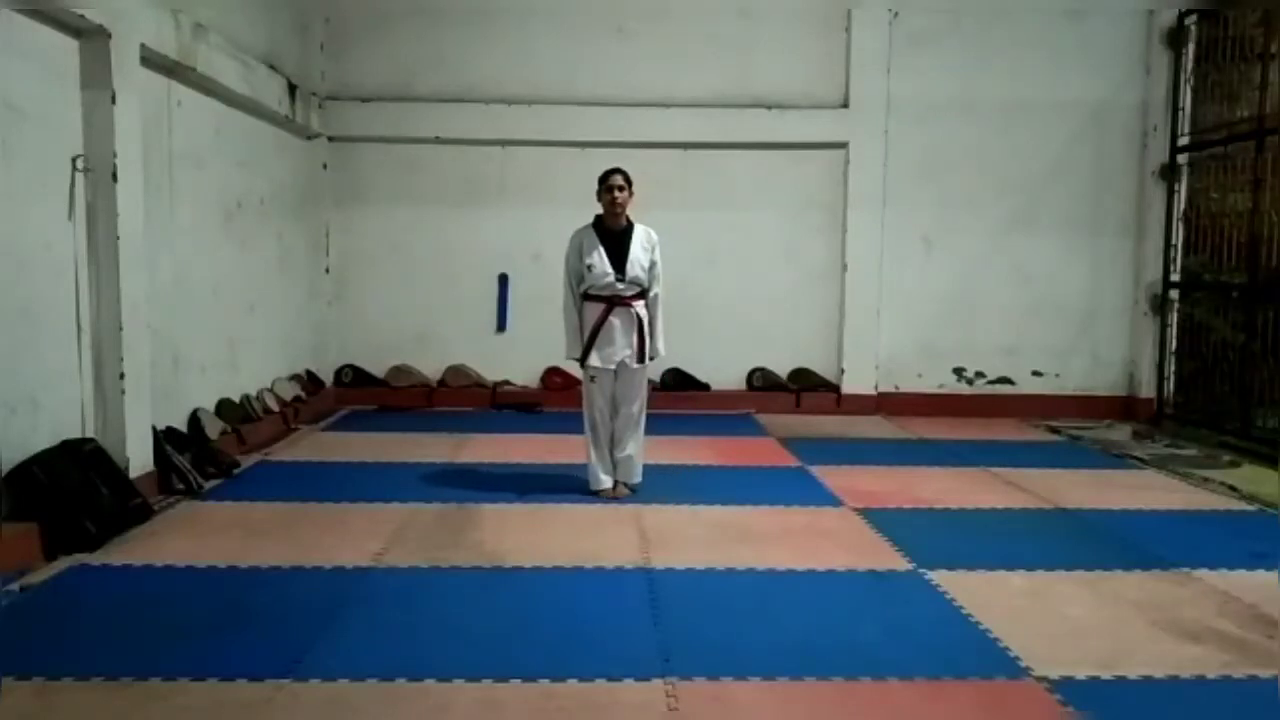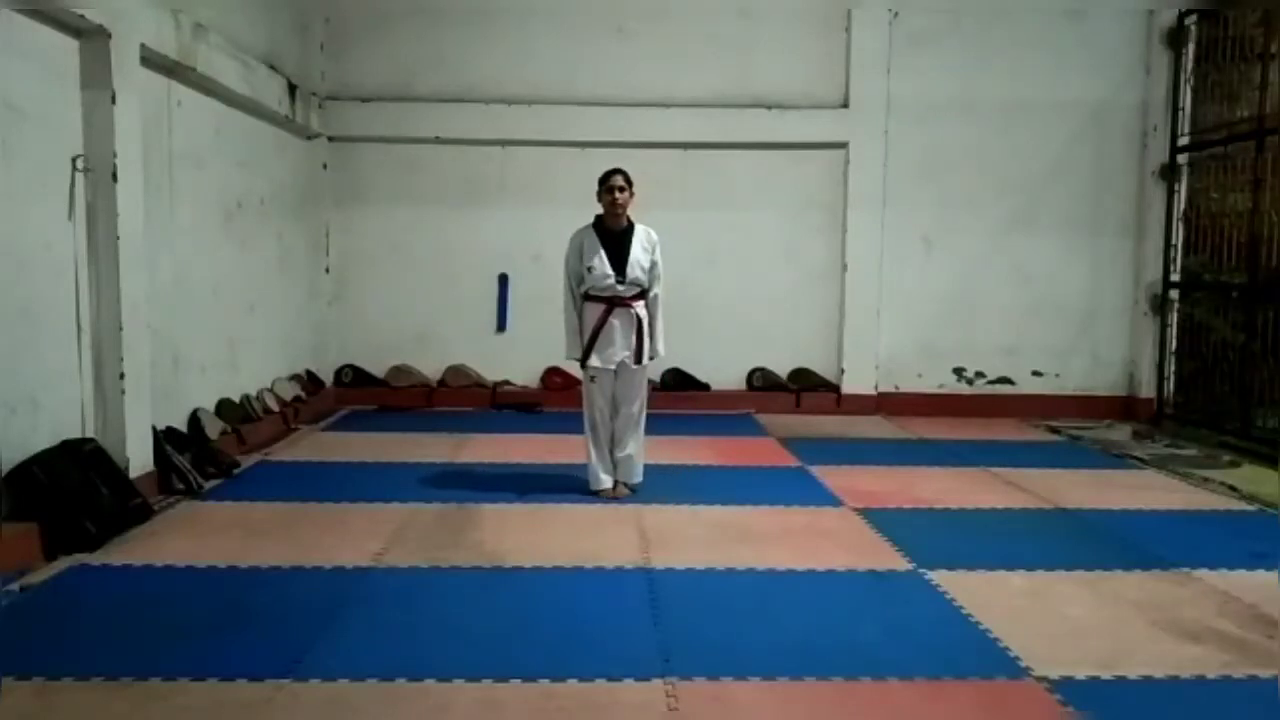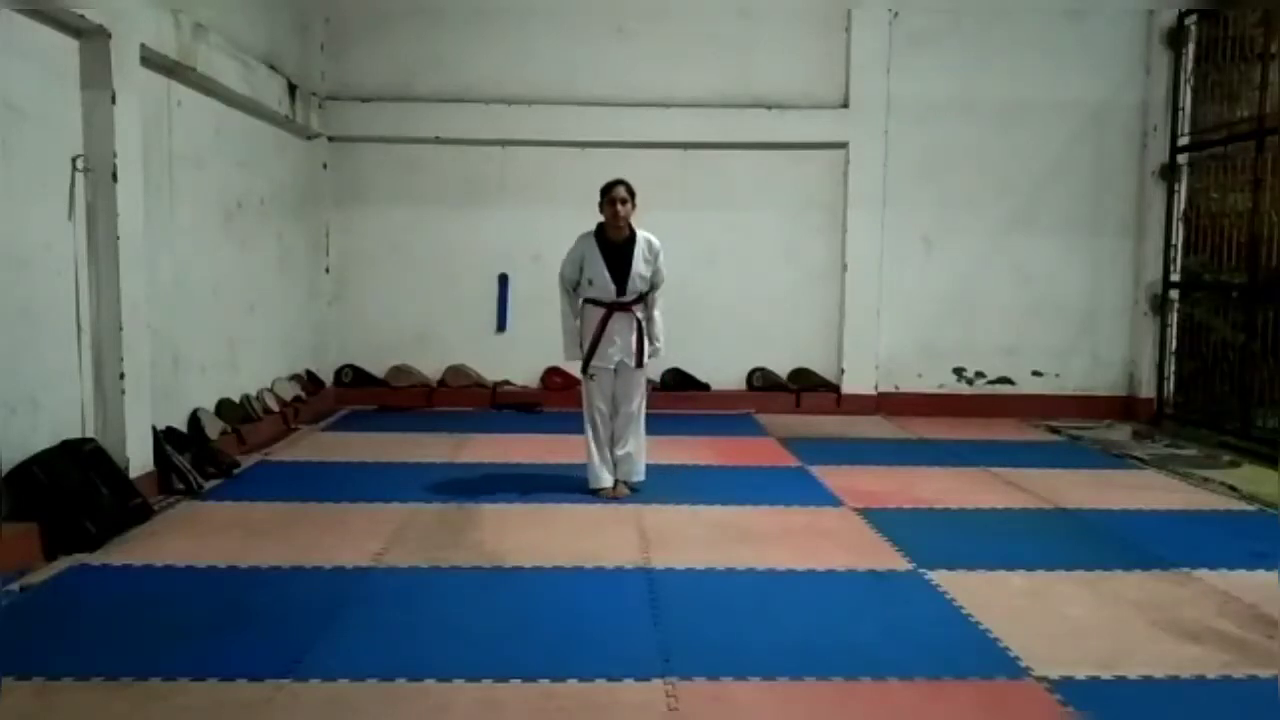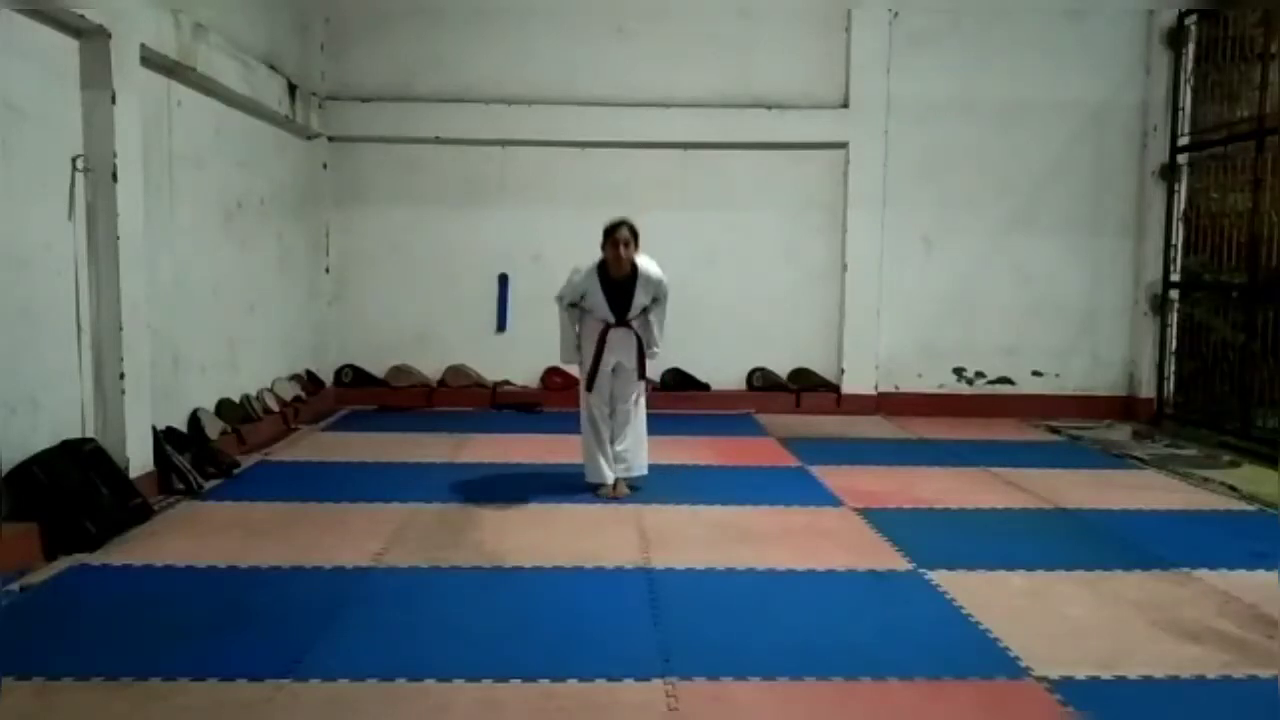
dt=0.2s
person 1, frame 1
left shoulder: (647, 237)
right shoulder: (582, 238)
left elbow: (654, 291)
right elbow: (572, 292)
left wrist: (655, 341)
right wrist: (575, 343)
left hip: (634, 327)
right hip: (597, 328)
left knee: (630, 408)
right knee: (598, 408)
left ankle: (625, 476)
right ankle: (603, 478)
person 1, frame 2
left shoulder: (647, 238)
right shoulder: (583, 238)
left elbow: (655, 290)
right elbow: (572, 289)
left wrist: (655, 339)
right wrist: (575, 341)
left hip: (634, 326)
right hip: (597, 327)
left knee: (631, 408)
right knee: (598, 408)
left ankle: (624, 476)
right ankle: (603, 478)
person 1, frame 3
left shoulder: (649, 245)
right shoulder: (584, 245)
left elbow: (655, 289)
right elbow: (567, 287)
left wrist: (654, 334)
right wrist: (574, 339)
left hip: (633, 330)
right hip: (597, 331)
left knee: (631, 405)
right knee: (598, 407)
left ankle: (625, 474)
right ankle: (603, 477)
person 1, frame 4
left shoulder: (651, 275)
right shoulder: (584, 277)
left elbow: (659, 301)
right elbow: (565, 302)
left wrist: (652, 340)
right wrist: (571, 347)
left hip: (631, 340)
right hip: (595, 341)
left knee: (629, 405)
right knee: (597, 407)
left ankle: (623, 473)
right ankle: (603, 475)
